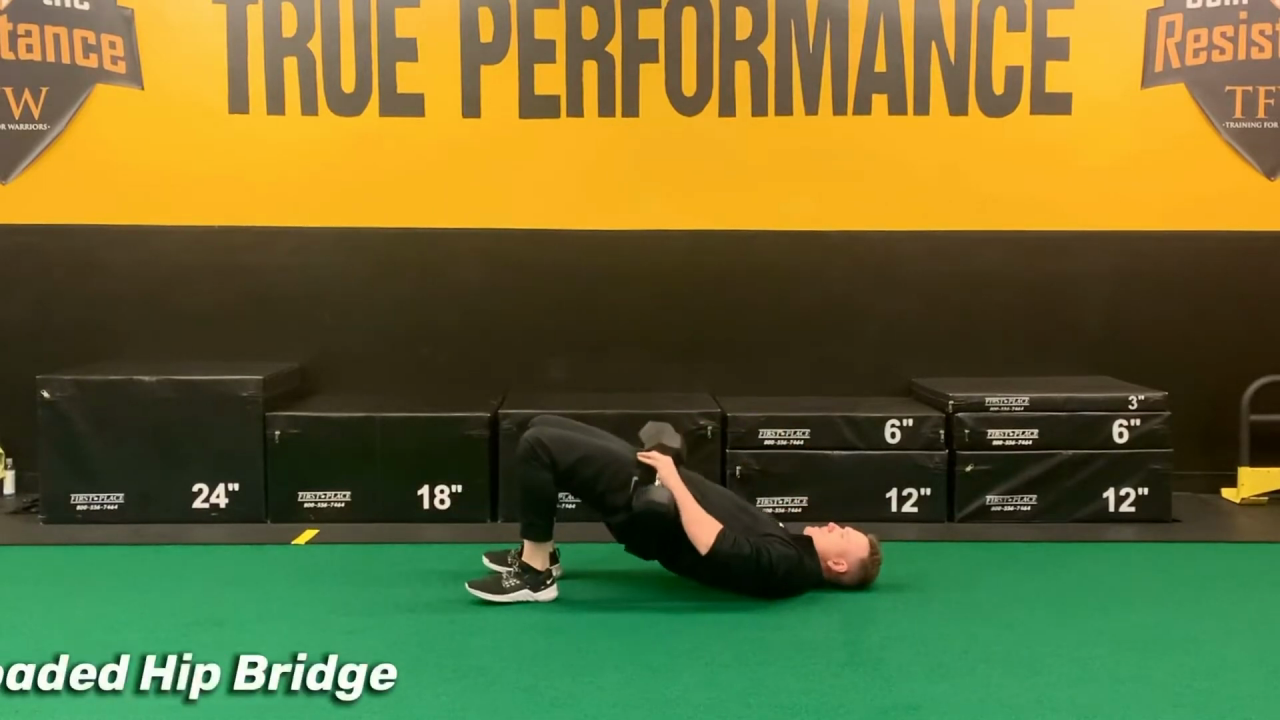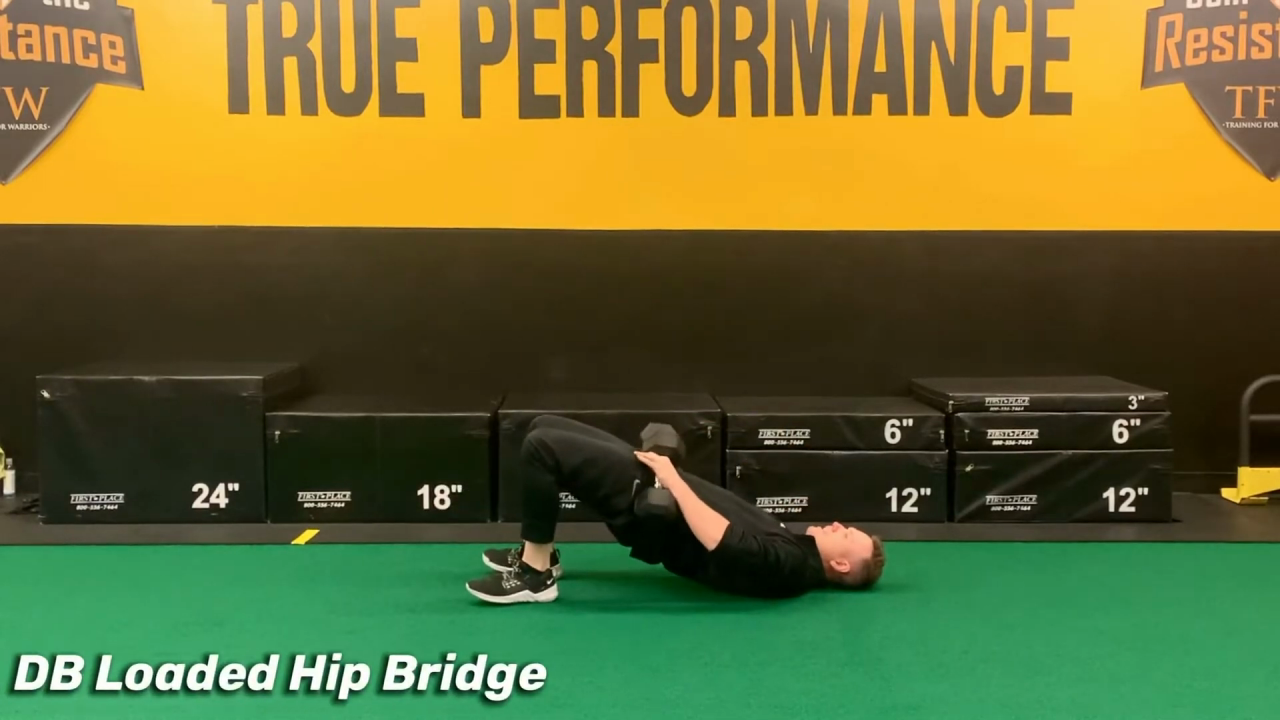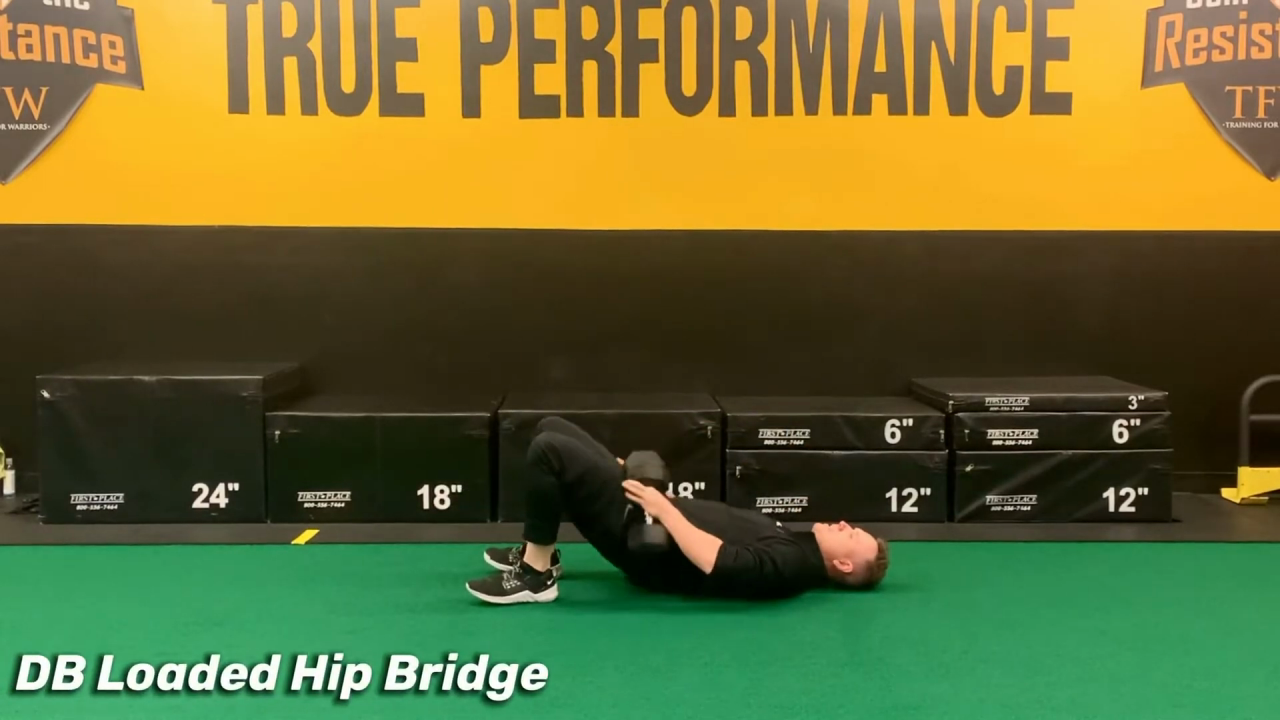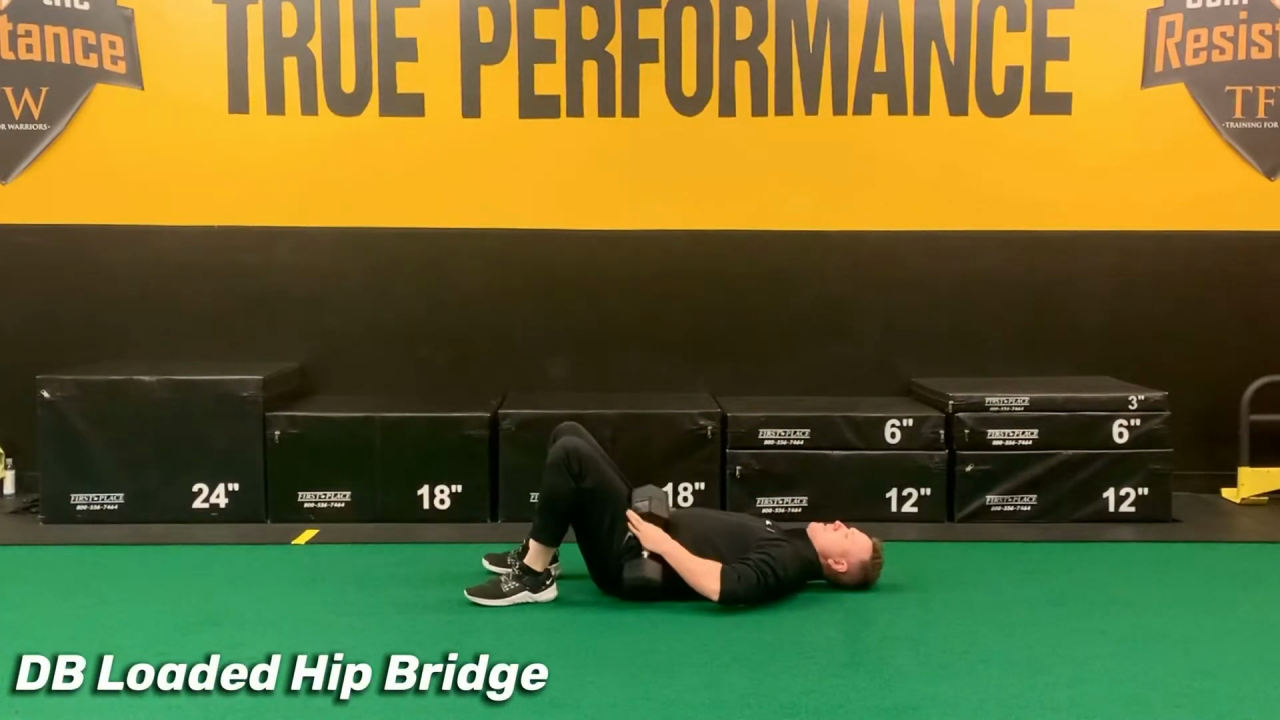
dt=0.4s
person 1, frame 1
left shoulder: (785, 567)
right shoulder: (789, 546)
left elbow: (715, 547)
left wrist: (672, 480)
right wrist: (668, 475)
right hip: (655, 481)
left knee: (537, 445)
right knee: (543, 428)
left ankle: (533, 573)
right ankle: (540, 553)
person 1, frame 2
left shoulder: (789, 567)
right shoulder: (791, 545)
left elbow: (723, 543)
left wrist: (672, 480)
right wrist: (666, 474)
right hip: (656, 483)
left knee: (541, 447)
right knee: (545, 428)
left ankle: (534, 573)
right ankle: (538, 552)
person 1, frame 3
left shoulder: (792, 565)
right shoulder: (791, 542)
left elbow: (719, 563)
left wrist: (663, 508)
right wrist: (641, 483)
right hip: (651, 520)
left knee: (548, 449)
right knee: (553, 430)
left ankle: (534, 575)
right ankle: (538, 552)
person 1, frame 4
left shoulder: (788, 564)
right shoulder: (785, 541)
left elbow: (720, 587)
left wrist: (663, 543)
left hip: (631, 559)
right hip: (647, 530)
left knee: (571, 454)
right knee: (568, 434)
left ankle: (532, 576)
right ankle: (538, 552)
